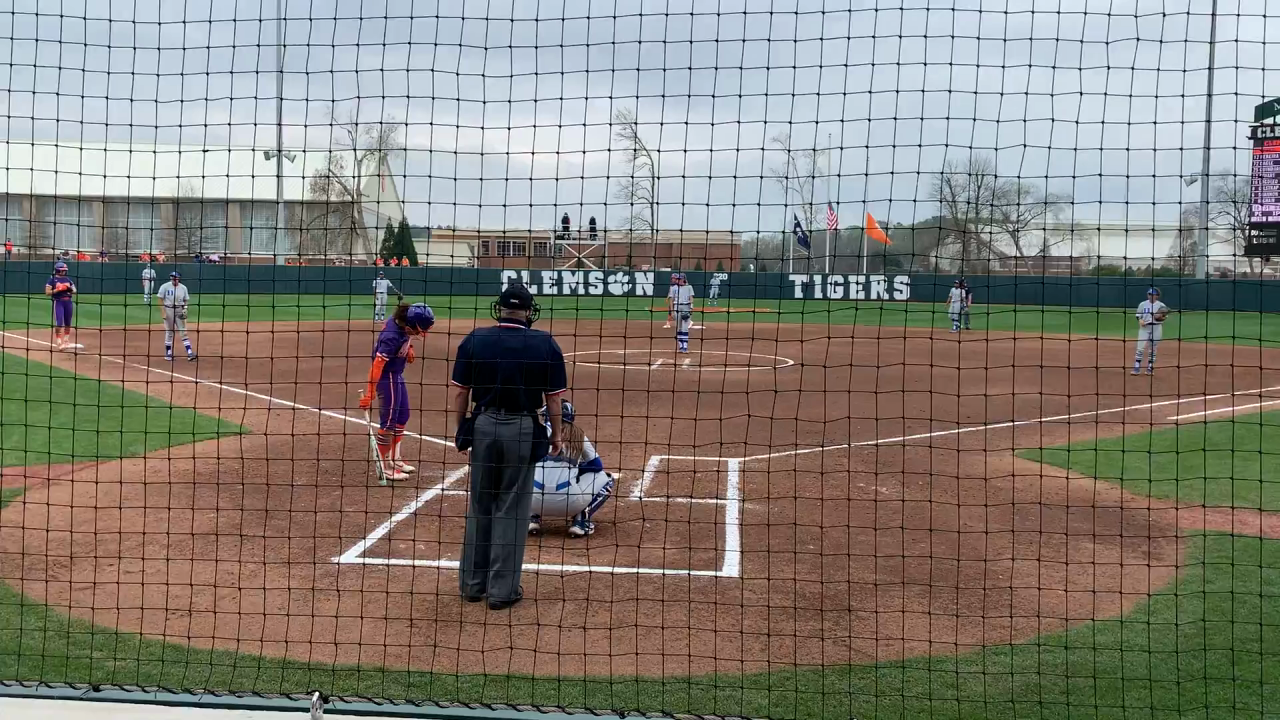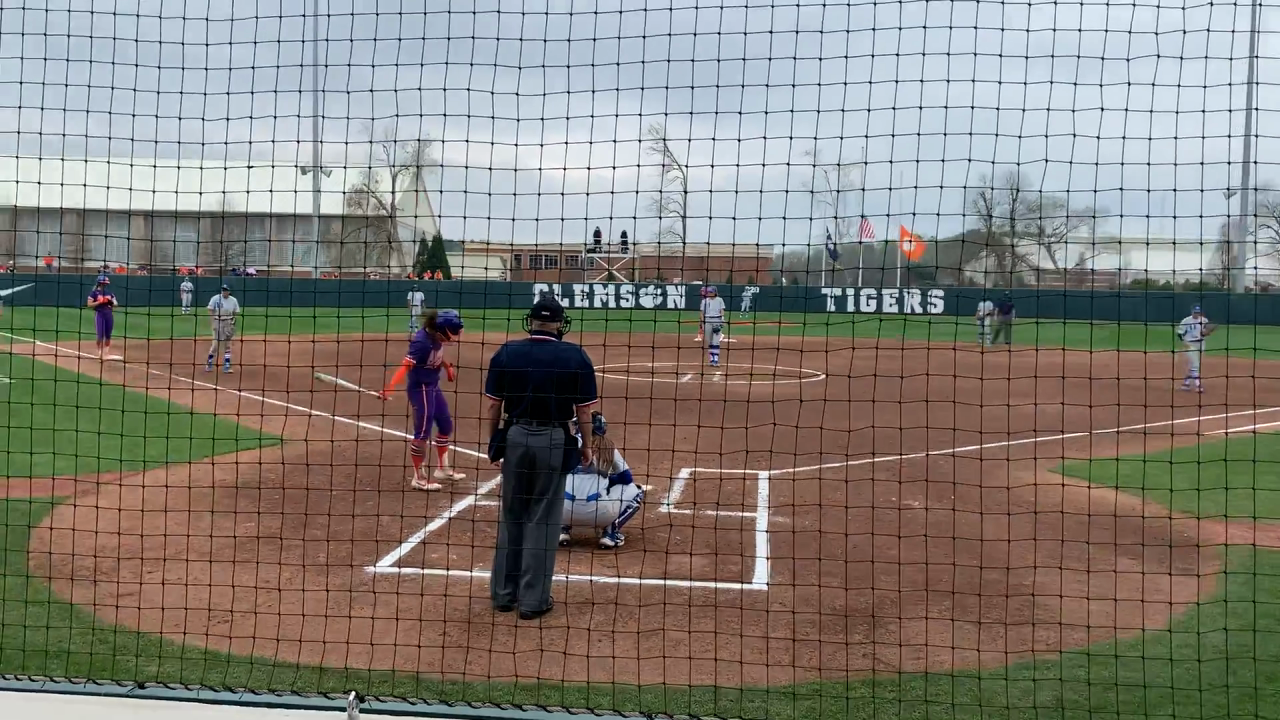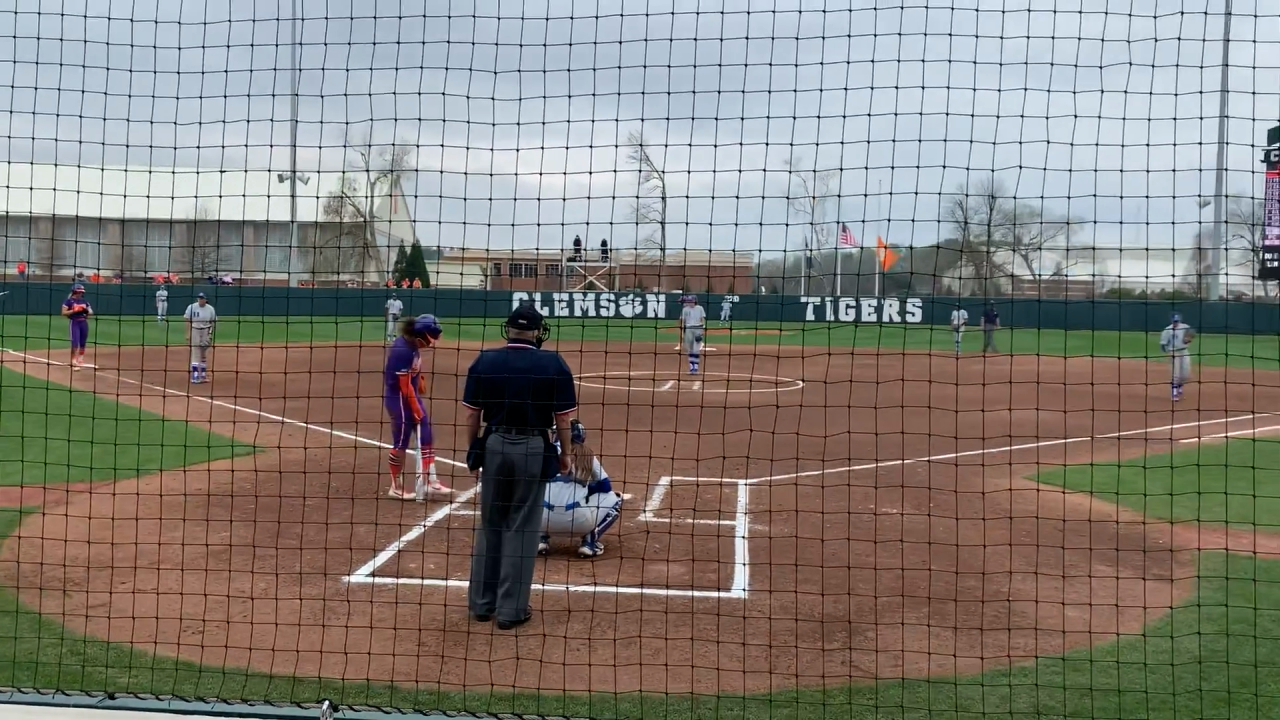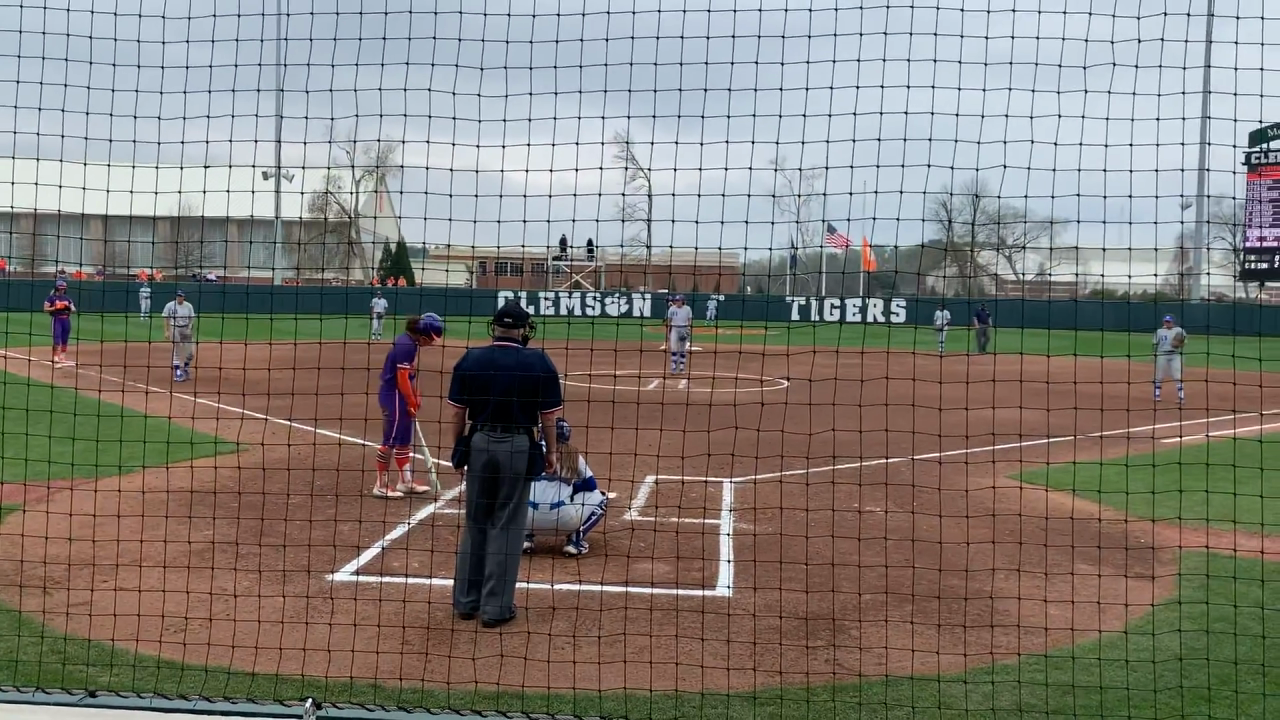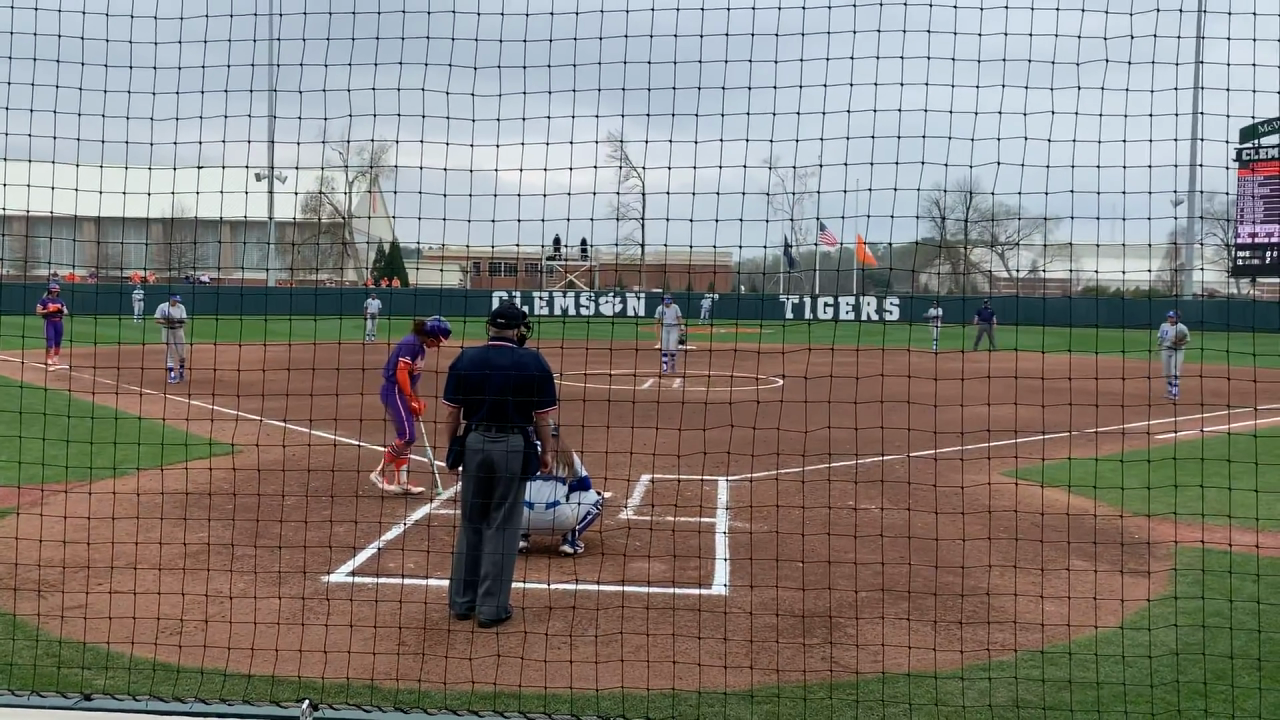
dt=0.5s
person 1, frame 1
left shoulder: (474, 340)
right shoulder: (544, 343)
left elbow: (460, 393)
right elbow: (553, 398)
left wrist: (460, 431)
right wrist: (556, 434)
left hip: (483, 426)
right hip: (522, 429)
left knee: (480, 505)
right knee: (512, 509)
left ankle: (473, 583)
right ankle: (502, 589)
person 1, frame 2
left shoulder: (506, 352)
right shoulder: (575, 356)
left elbow: (493, 406)
right elbow: (583, 410)
left wrist: (493, 443)
right wrist: (586, 446)
left hip: (515, 437)
right hip: (554, 441)
left knee: (511, 515)
right knee: (543, 519)
left ankle: (504, 593)
right ankle: (533, 599)
person 1, frame 3
left shoulder: (484, 361)
right shoulder: (553, 363)
left elbow: (472, 414)
right elbow: (562, 417)
left wrist: (473, 452)
right wrist: (565, 453)
left hip: (494, 445)
right hip: (533, 449)
left knee: (490, 524)
right knee: (522, 527)
left ankle: (482, 602)
right ankle: (511, 608)
person 1, frame 4
left shoulder: (470, 359)
right shoulder: (539, 362)
left elbow: (457, 413)
right elbow: (548, 416)
left wrist: (458, 450)
right wrist: (551, 452)
left hip: (479, 444)
right hip: (518, 447)
left knee: (474, 523)
right knee: (507, 526)
left ankle: (466, 601)
right ankle: (496, 607)
person 1, frame 5
left shoulder: (465, 359)
right shoulder: (533, 362)
left elbow: (452, 412)
right elbow: (543, 416)
left wrist: (453, 449)
right wrist: (546, 452)
left hip: (475, 444)
right hip: (514, 447)
left knee: (470, 523)
right knee: (503, 526)
left ankle: (462, 601)
right ankle: (492, 607)
person 2, frame 1
left shoulder: (401, 322)
right shoulder: (392, 336)
right elbow: (377, 365)
left wrist: (409, 351)
right wrist: (369, 393)
left hip: (395, 375)
right hip: (387, 377)
left knee: (402, 416)
right knee: (389, 421)
left ankle: (394, 458)
right ankle: (385, 467)
person 2, frame 2
left shoulder: (436, 336)
right shoulder: (422, 341)
right elbow: (405, 366)
left wrist: (447, 366)
right wrist: (389, 388)
left hip: (433, 387)
right hip: (421, 389)
left knee: (446, 426)
right knee: (423, 433)
left ankle: (443, 469)
right ankle: (419, 478)
person 2, frame 3
left shoulder: (413, 344)
right shoulder: (403, 350)
right elbow: (404, 385)
left wrist: (420, 379)
right wrist: (416, 408)
left hip: (412, 396)
right hip: (399, 399)
left knee: (426, 438)
right knee: (401, 443)
left ankle: (431, 482)
right ankle: (396, 487)
person 2, frame 4
left shoulder: (411, 342)
right shoulder: (406, 345)
right elbow: (402, 378)
left wrist: (415, 396)
right wrist: (411, 402)
left hip: (402, 395)
right hip: (393, 395)
left knee: (405, 440)
right knee: (390, 441)
left ankle: (405, 482)
right ankle: (381, 485)
person 2, frame 5
left shoulder: (420, 346)
right shoulder: (411, 344)
right elbow: (401, 372)
left wrist: (417, 399)
right wrist: (411, 400)
left hip: (403, 394)
right hip: (394, 392)
left knee: (407, 438)
right knee: (407, 436)
left ankle: (400, 482)
right ankle: (380, 472)
